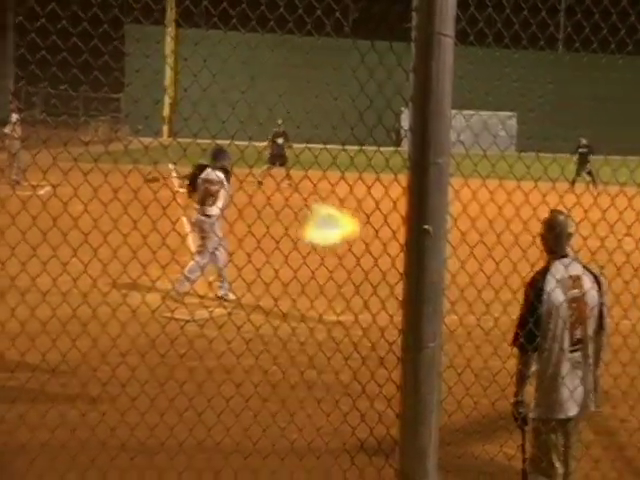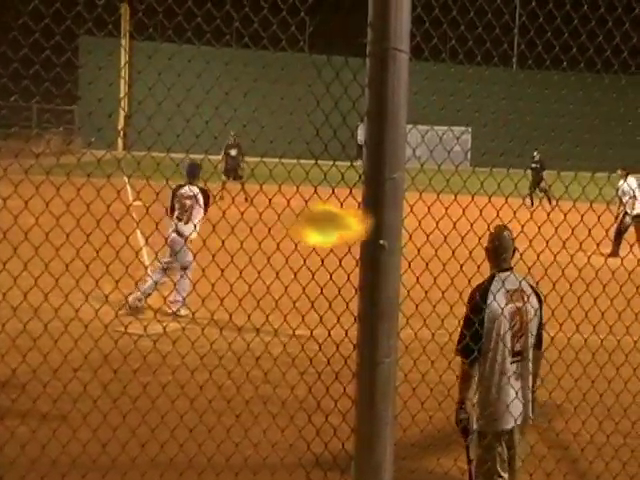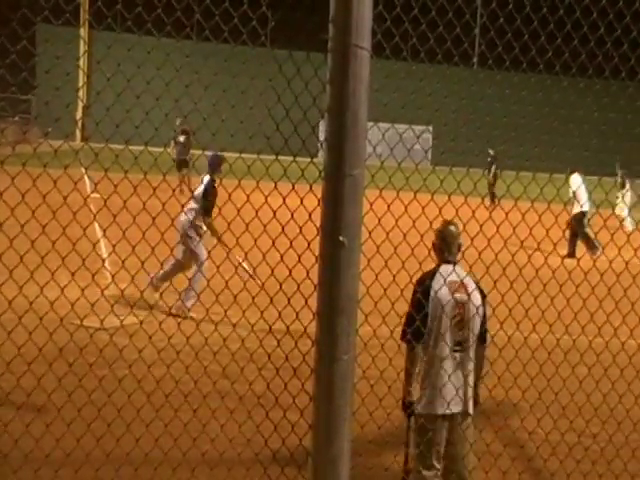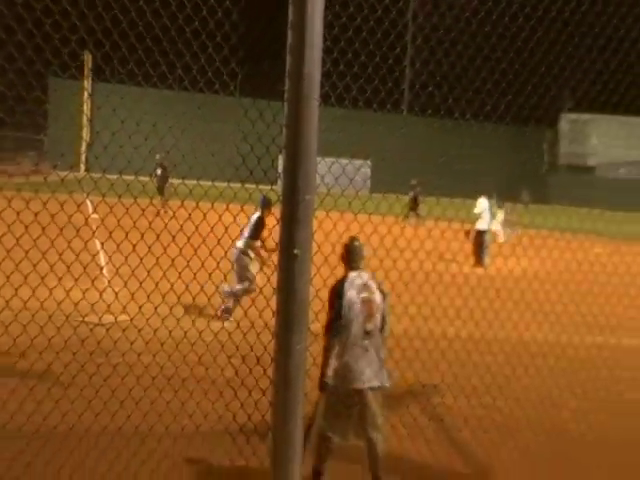
dt=0.4s
person 1, frame 1
left shoulder: (541, 282)
right shoulder: (591, 278)
left elbow: (527, 346)
right elbow: (598, 334)
left wrist: (519, 396)
left hip: (552, 390)
right hip: (580, 388)
person 1, frame 2
left shoulder: (483, 294)
right shoulder: (531, 291)
left elbow: (470, 356)
right elbow: (537, 349)
left wrist: (462, 404)
left hip: (494, 400)
right hip: (521, 400)
person 1, frame 3
left shoulder: (427, 283)
right shoulder: (475, 287)
left elbow: (414, 341)
right elbow: (481, 344)
left wrist: (408, 388)
right wrist: (475, 387)
left hip: (435, 391)
right hip: (463, 392)
person 1, frame 4
left shoulder: (341, 288)
right shoulder: (376, 288)
left elbow: (332, 334)
left wrist: (324, 370)
left hip: (346, 370)
right hip: (372, 370)
left knee: (328, 426)
right knee: (372, 428)
person 2, frame 1
left shoulder: (201, 171)
right shoulder: (225, 175)
left elbow: (191, 193)
left hip: (201, 217)
right hip: (212, 220)
left knee: (219, 253)
right knee: (203, 257)
left ankle: (224, 290)
right ankle: (180, 288)
person 2, frame 2
left shoulder: (177, 190)
right shoulder: (203, 194)
left elbow: (171, 212)
right elbow: (202, 213)
left hip: (175, 234)
right hip: (182, 239)
left knee: (186, 270)
right knee: (162, 272)
left ankle: (176, 304)
right ankle: (137, 300)
person 2, frame 3
left shoulder: (205, 180)
right shoulder: (211, 188)
right elbow: (205, 218)
right wrist: (218, 236)
left hip: (188, 223)
right hip: (193, 228)
left knee: (183, 260)
right knee: (201, 268)
left ankle: (158, 279)
right ankle: (182, 307)
person 2, frame 4
left shoulder: (256, 216)
right shoulder: (260, 220)
right elbow: (251, 241)
left wrist: (270, 249)
right wrist: (261, 257)
left hip: (240, 252)
right hip: (243, 254)
left knee: (244, 285)
right knee: (250, 287)
